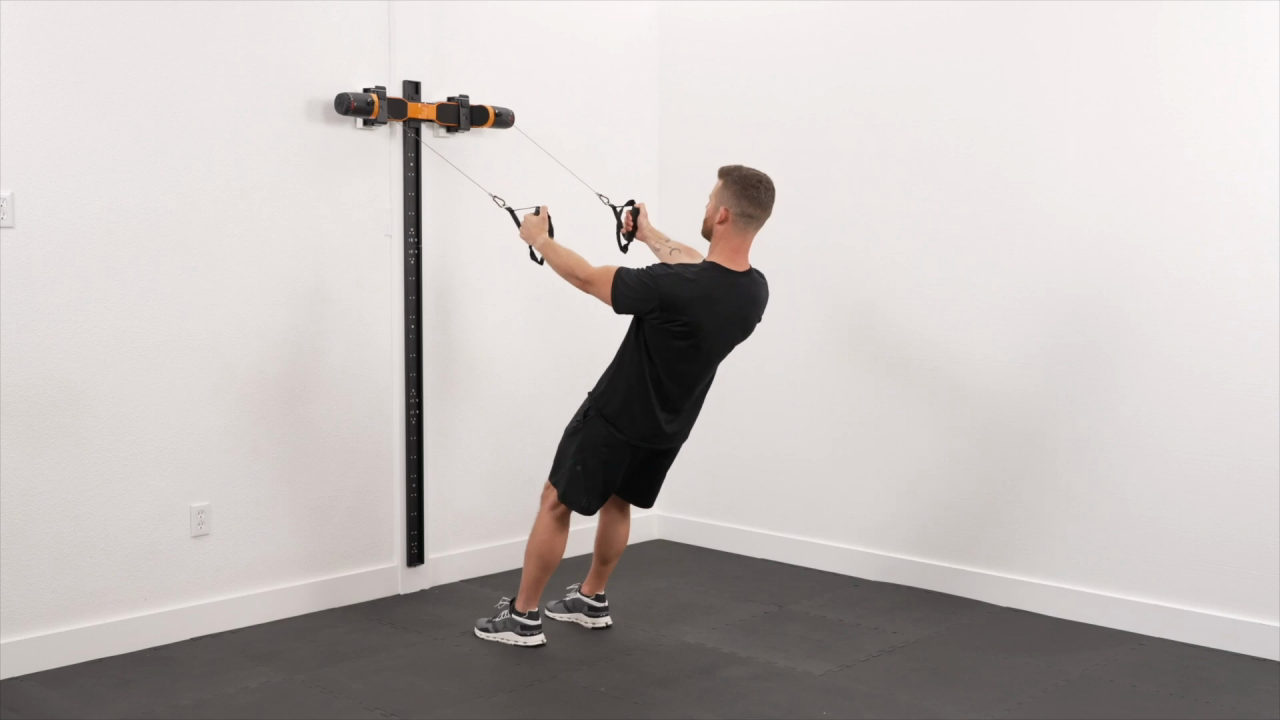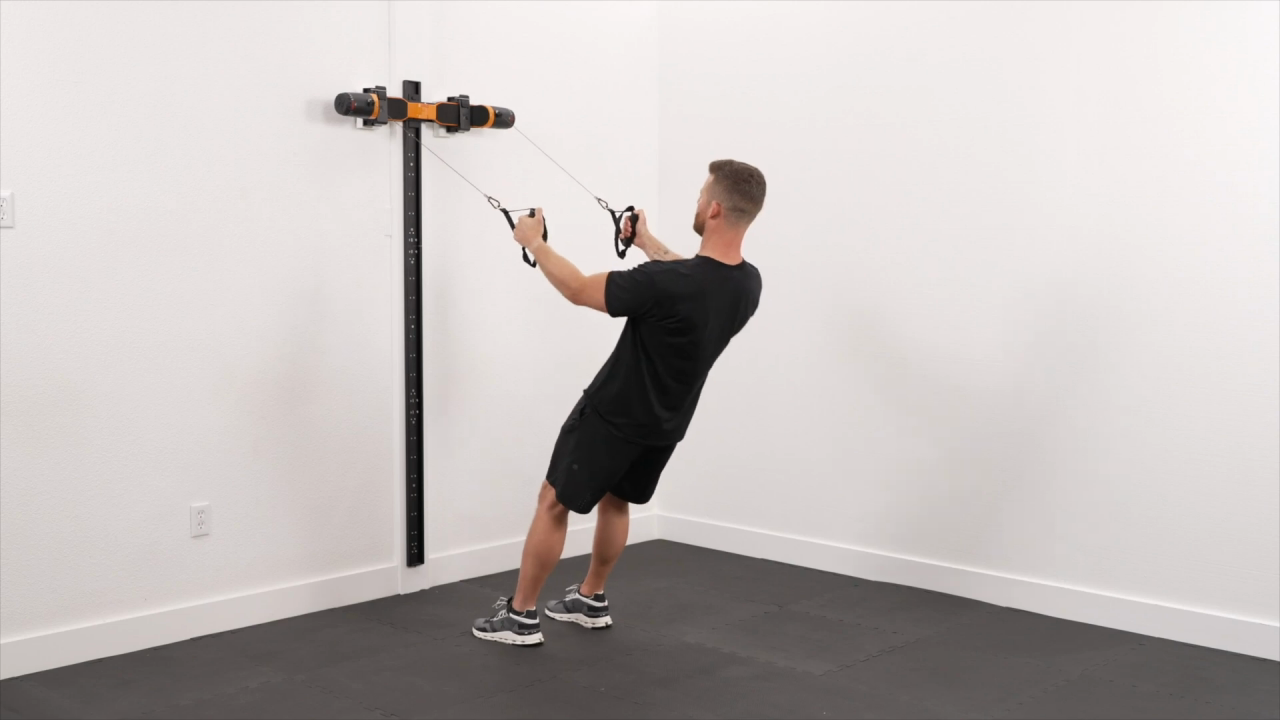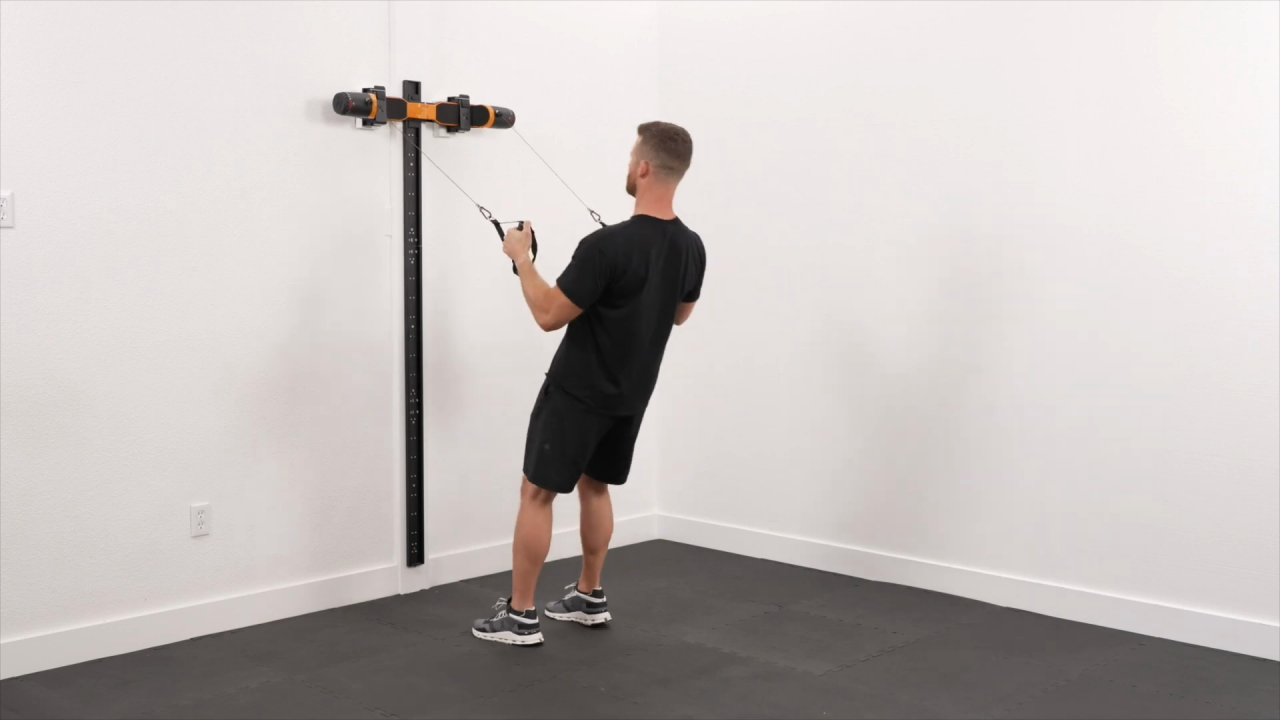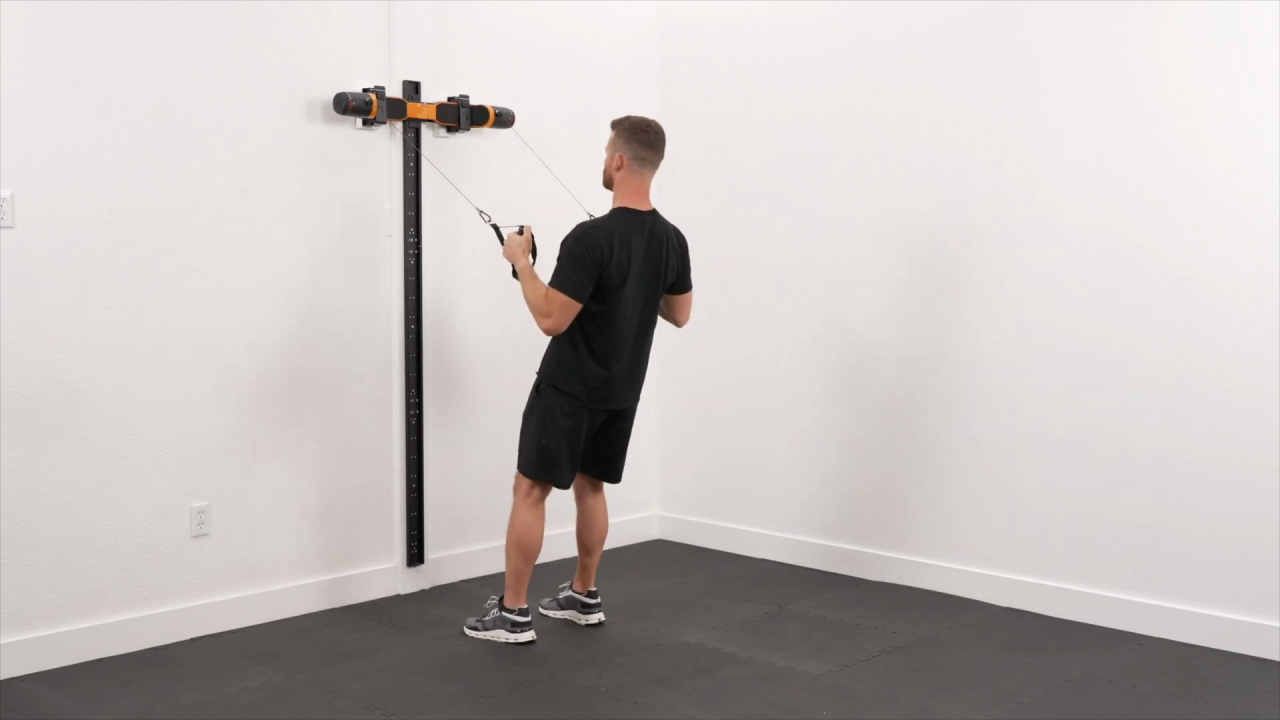
dt=0.5s
person 1, frame 1
left shoulder: (671, 289)
right shoulder: (754, 291)
left elbow: (587, 279)
left wrist: (539, 238)
right wrist: (648, 233)
left hip: (617, 416)
right hip: (668, 425)
left knee: (556, 503)
right knee: (616, 500)
left ankle: (522, 616)
right ankle: (590, 600)
person 1, frame 2
left shoulder: (665, 284)
right shoulder: (748, 284)
left elbow: (579, 290)
left wrist: (533, 242)
right wrist: (647, 242)
left hip: (614, 413)
right hip: (666, 422)
left knee: (554, 502)
right knee: (614, 499)
left ankle: (520, 615)
right ankle: (590, 599)
person 1, frame 3
left shoulder: (608, 245)
right shoulder: (691, 247)
left elbow: (549, 315)
left wrist: (521, 256)
left hip: (577, 392)
right hip: (630, 394)
left knee: (536, 492)
right knee: (594, 486)
left ankle: (520, 615)
right ankle: (589, 597)
person 1, frame 4
left shoulder: (591, 238)
right shoulder: (671, 239)
left elbow: (551, 320)
right elbow: (680, 314)
left wrist: (520, 261)
left hip: (569, 389)
right hip: (621, 390)
left knee: (530, 490)
right knee: (589, 486)
left ankle: (512, 613)
right ankle: (583, 596)
